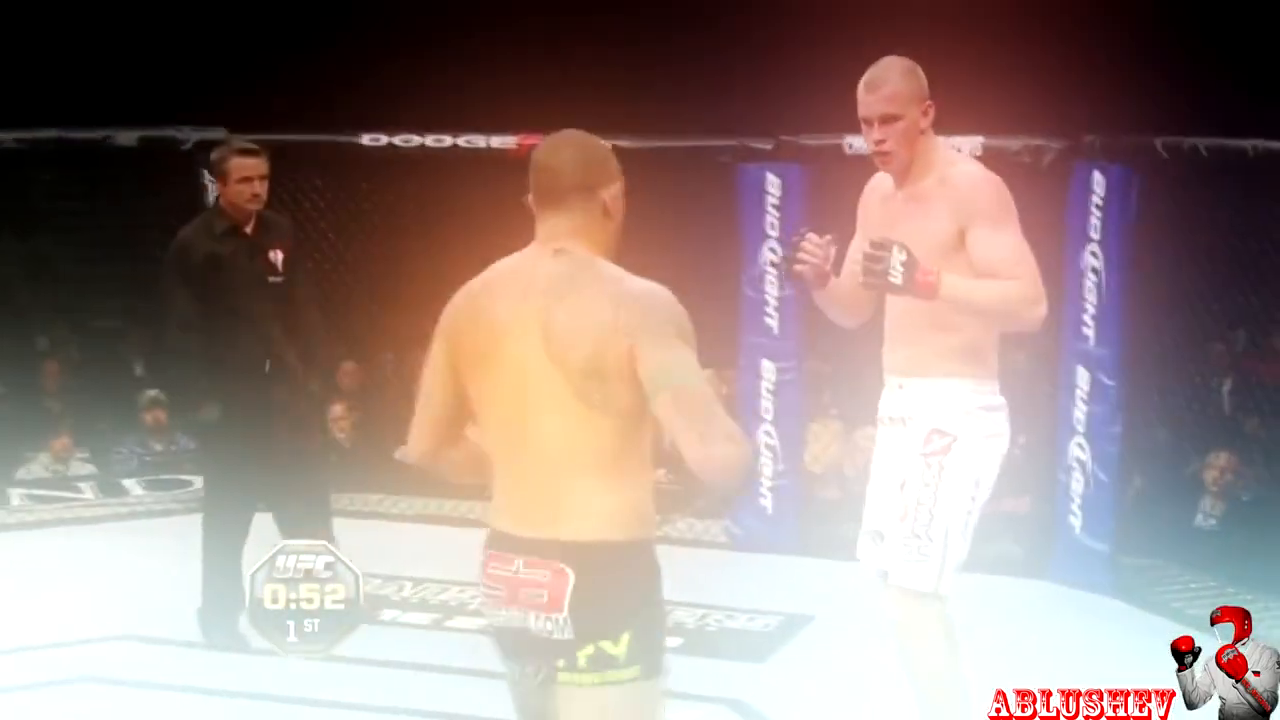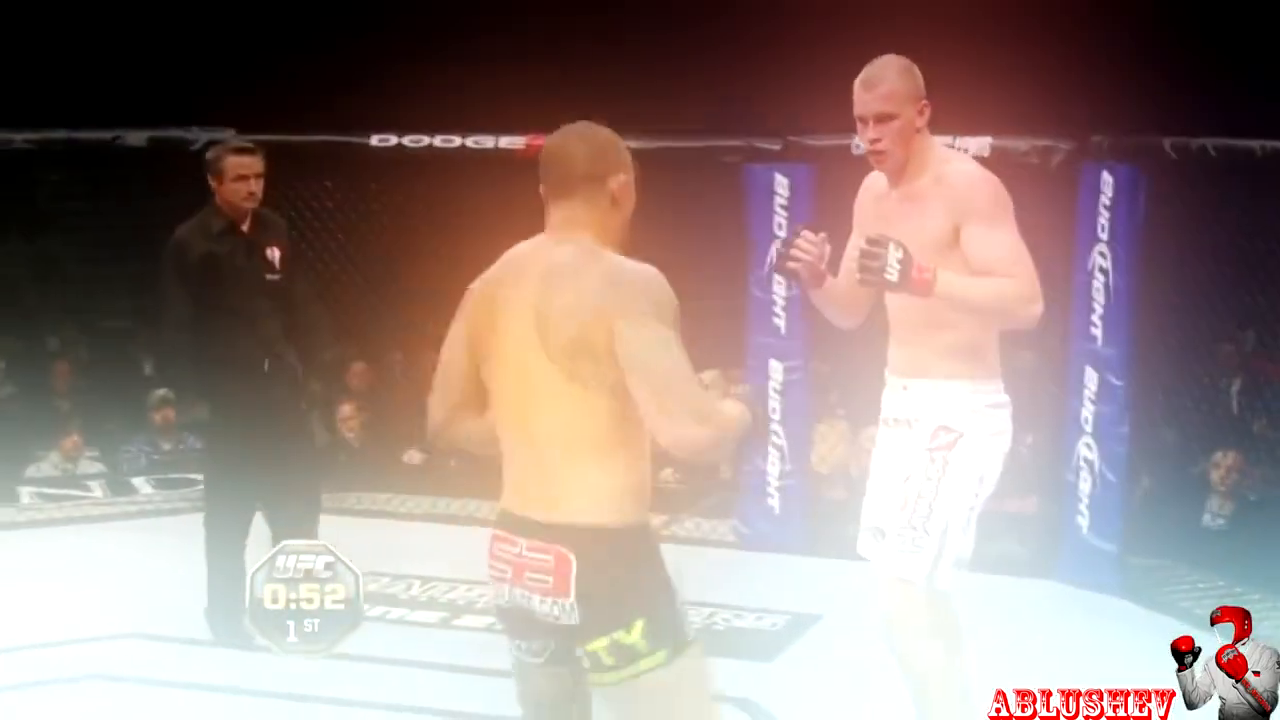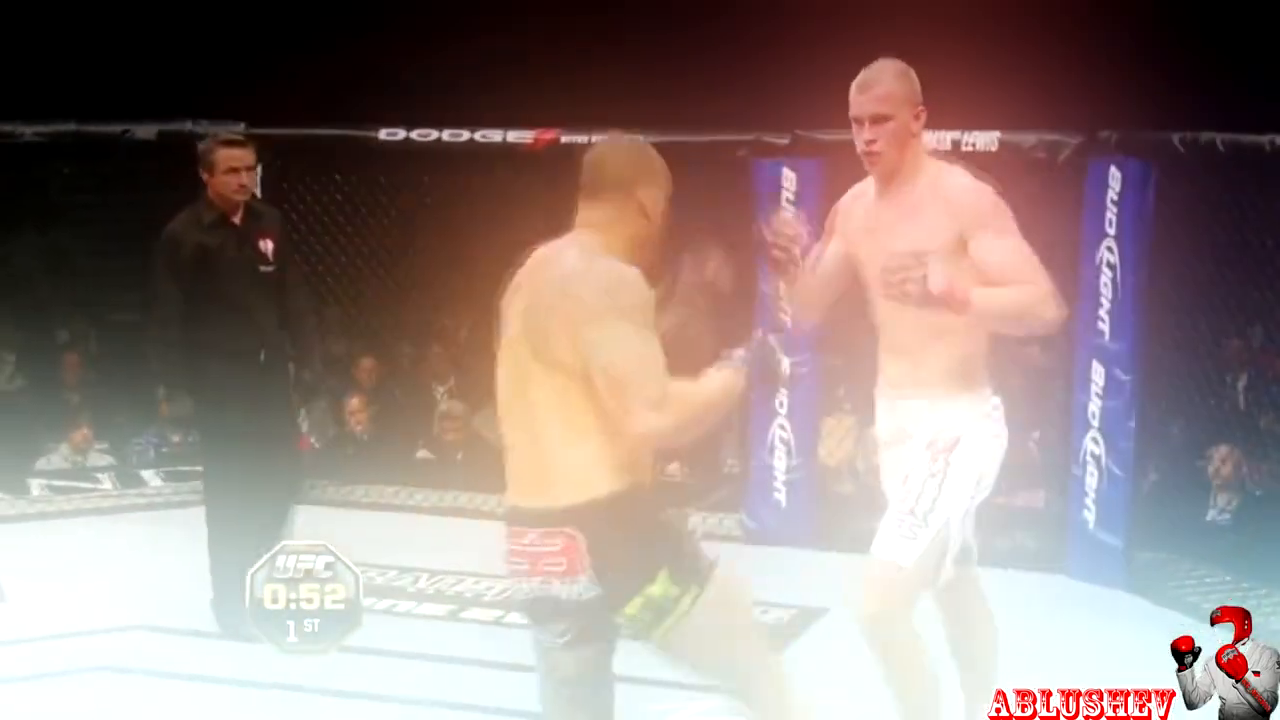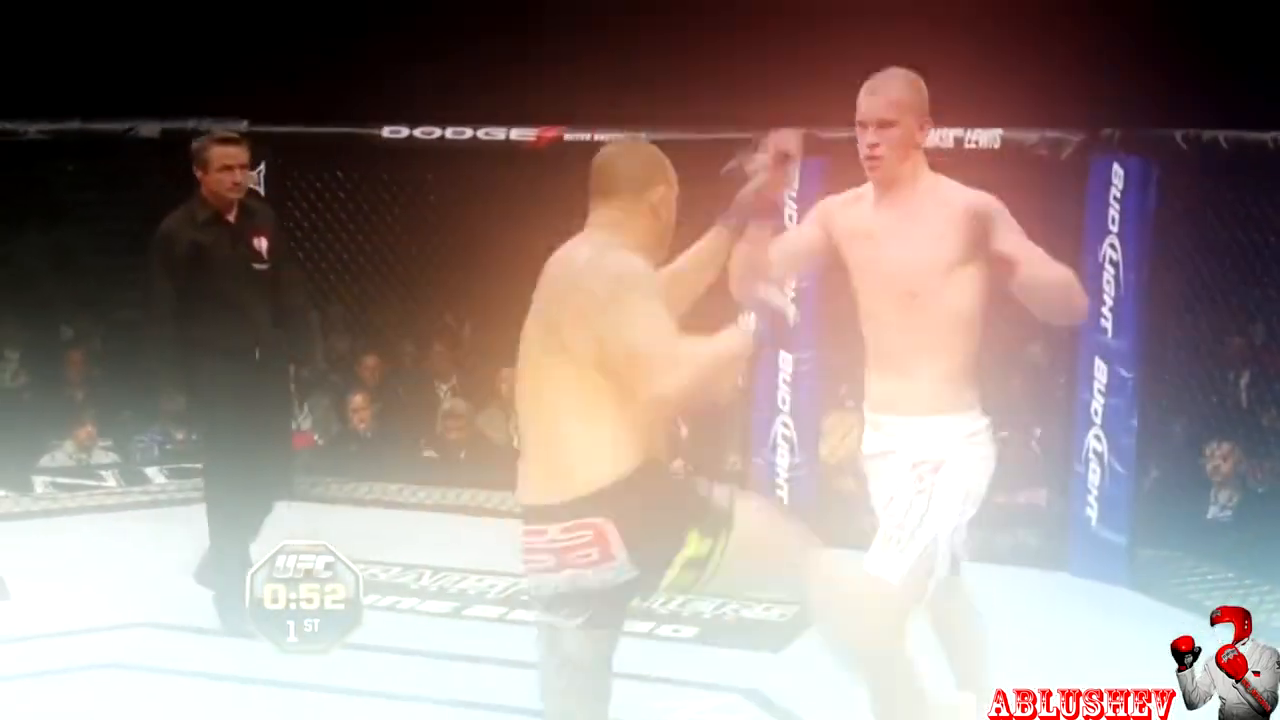
dt=0.1s
person 1, frame 1
left shoulder: (974, 189)
right shoulder: (876, 195)
left elbow: (1029, 303)
right elbow: (852, 312)
left wrist: (925, 280)
right wrist: (819, 278)
left hip: (958, 415)
right hip: (899, 408)
left knee: (914, 603)
right knee: (910, 591)
person 1, frame 2
left shoulder: (970, 187)
right shoulder: (871, 195)
left elbow: (1024, 300)
right elbow: (849, 312)
left wrist: (920, 274)
right wrist: (814, 273)
left hip: (964, 414)
right hip: (903, 407)
left knee: (902, 596)
right knee: (921, 586)
person 1, frame 3
left shoulder: (966, 199)
right shoulder: (853, 208)
left elbow: (1045, 307)
right elbow: (805, 312)
left wrist: (951, 293)
right wrist: (789, 265)
left hip: (958, 428)
right hip: (897, 420)
left knee: (880, 604)
right knee: (953, 584)
person 1, frame 4
left shoulder: (968, 213)
right shoulder: (842, 213)
left elbow: (1070, 305)
right elbow: (749, 277)
left wrist: (1008, 258)
left hip: (946, 445)
right hip: (881, 434)
left knee: (874, 626)
right knee: (940, 588)
person 2, frame 1
left shoulder: (470, 304)
right shoulder: (638, 306)
left elbow: (424, 446)
right elbow: (720, 457)
right wrist: (736, 443)
left hip: (512, 572)
right hip: (605, 579)
person 2, frame 2
left shoulder: (492, 284)
right shoulder: (626, 286)
left elbow: (445, 418)
right elbow: (685, 430)
right wrist: (736, 413)
left hip: (524, 560)
right hip: (602, 563)
person 2, frame 3
left shoulder: (542, 274)
right shoulder: (606, 281)
right elbow: (653, 420)
right wrist: (734, 372)
left hip: (540, 545)
right hip: (607, 530)
right knee: (757, 663)
person 2, frame 4
left shoulder: (574, 268)
right shoulder: (610, 273)
left elbow: (655, 304)
right elbow: (673, 382)
left wrist: (733, 224)
right wrist: (750, 332)
left hip: (555, 541)
right hip: (631, 513)
right knee: (802, 562)
person 3, frame 1
left shoulder: (280, 233)
right shoulder: (194, 243)
left elbow: (302, 309)
right elbow: (183, 328)
left wrist: (314, 371)
right wrist: (199, 395)
left hip: (280, 382)
right hip: (226, 388)
left knee: (303, 491)
right knee: (230, 501)
right ankle: (219, 610)
person 3, frame 2
left shoulder: (276, 232)
right shoulder: (191, 242)
left elbow: (301, 306)
right elbow: (178, 326)
left wrist: (312, 366)
right wrist: (190, 391)
left hip: (277, 380)
right hip: (224, 386)
left knee: (296, 487)
right knee: (231, 497)
right ankle: (226, 607)
person 3, frame 3
left shoulder: (269, 224)
right shoulder: (183, 235)
left elbow: (293, 297)
right elbow: (170, 319)
left wrist: (306, 358)
right wrist: (180, 384)
left hip: (271, 371)
right hip: (219, 377)
left knee: (281, 477)
right knee: (231, 487)
left ankle: (252, 573)
right ankle: (232, 596)
person 3, frame 4
left shoulder: (264, 221)
right shoulder: (178, 232)
left elbow: (289, 294)
right elbow: (166, 315)
left wrist: (302, 354)
right wrist: (177, 379)
left hip: (264, 367)
right hip: (213, 373)
left knee: (267, 473)
right knee: (231, 482)
left ankle: (223, 563)
right ankle: (235, 592)
